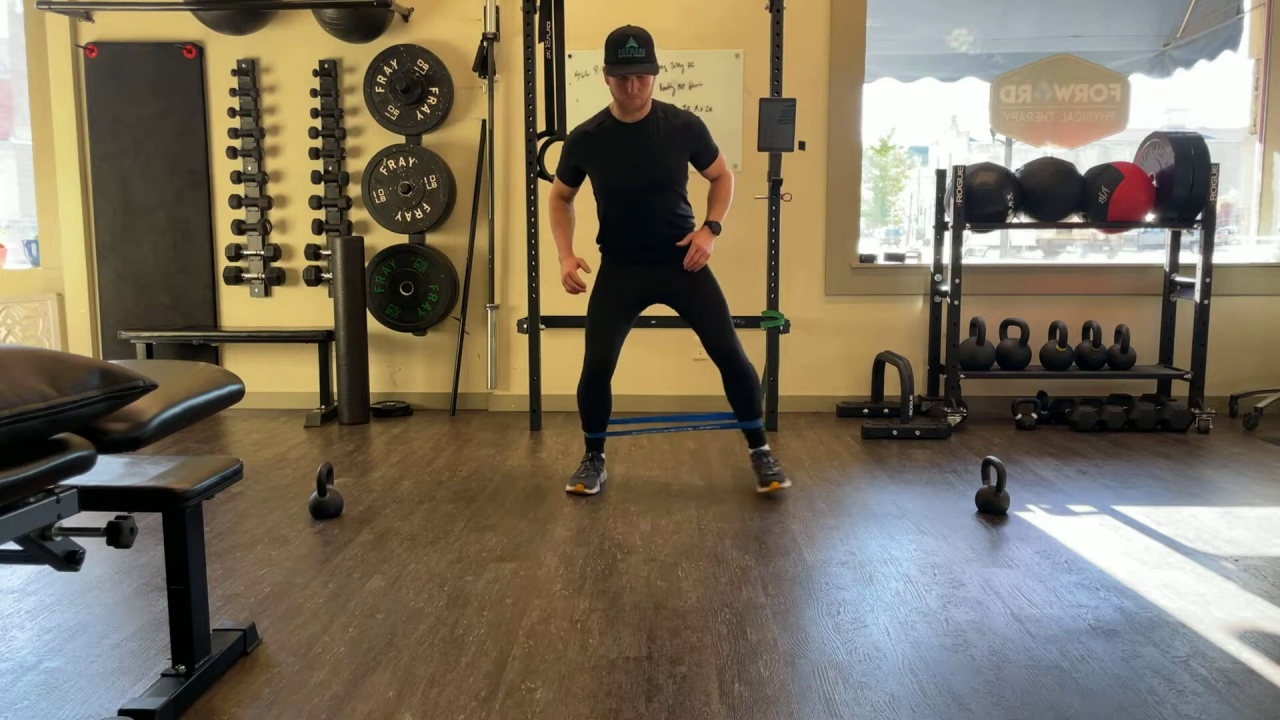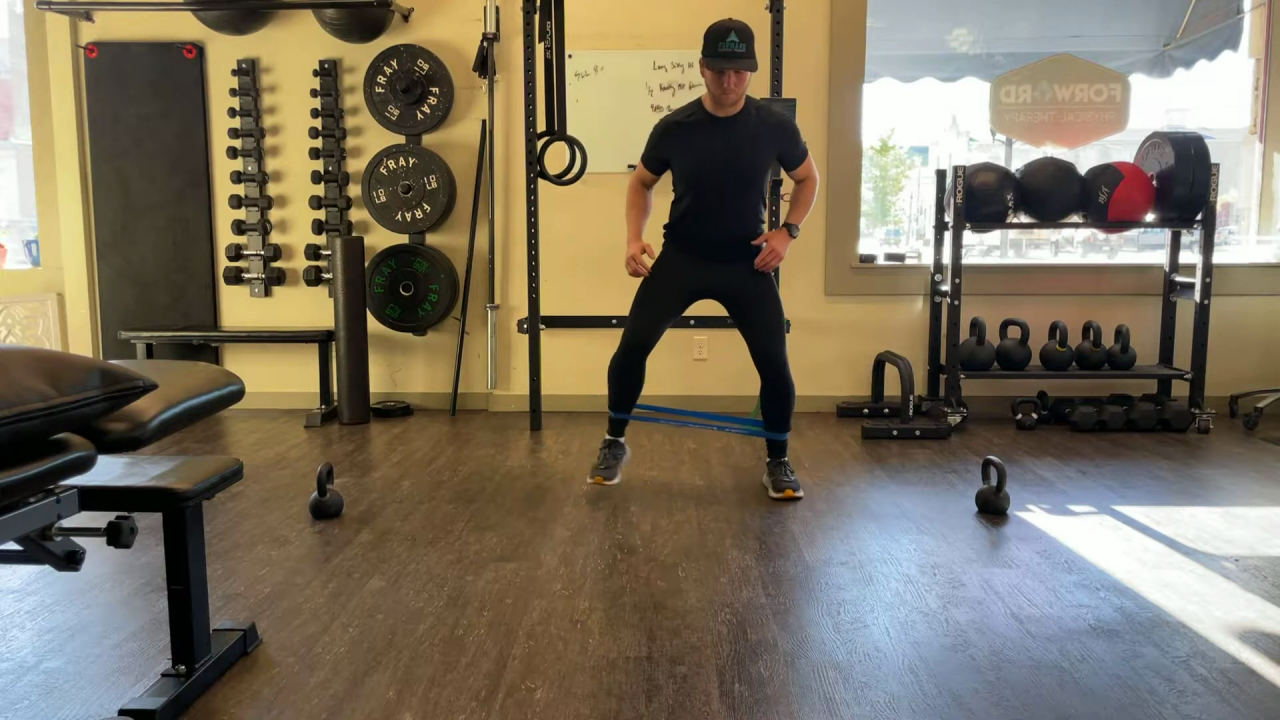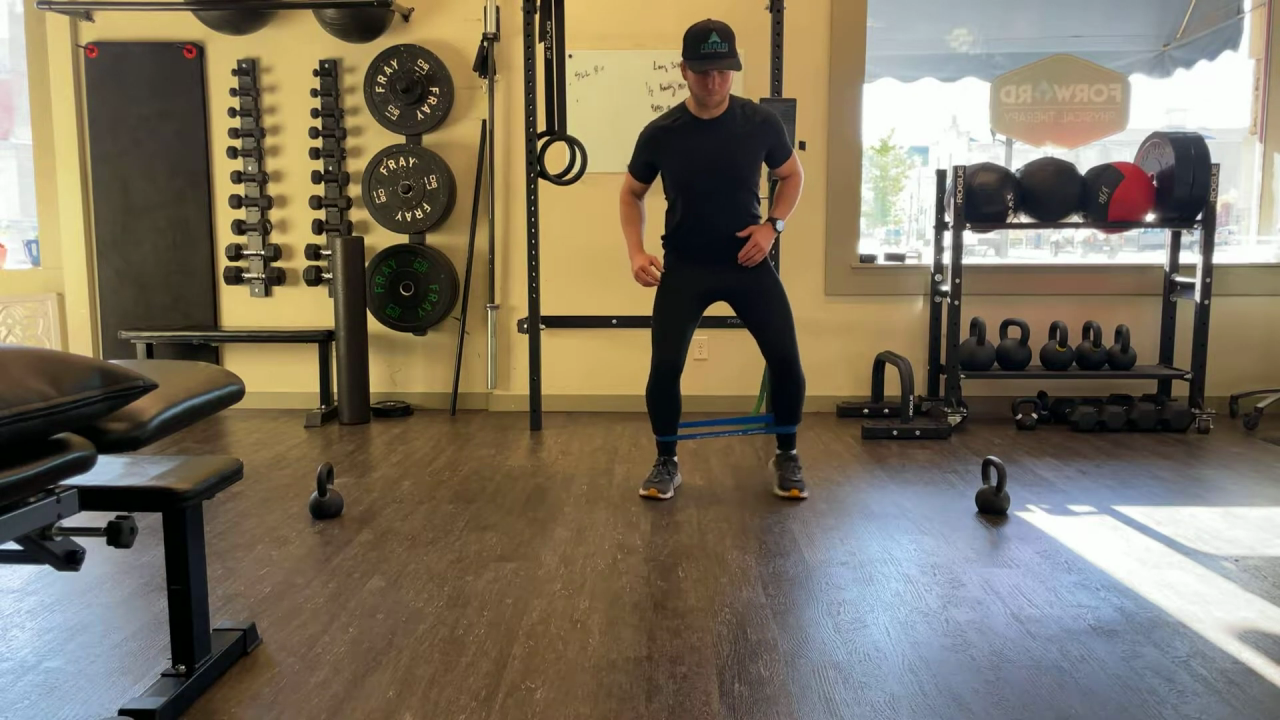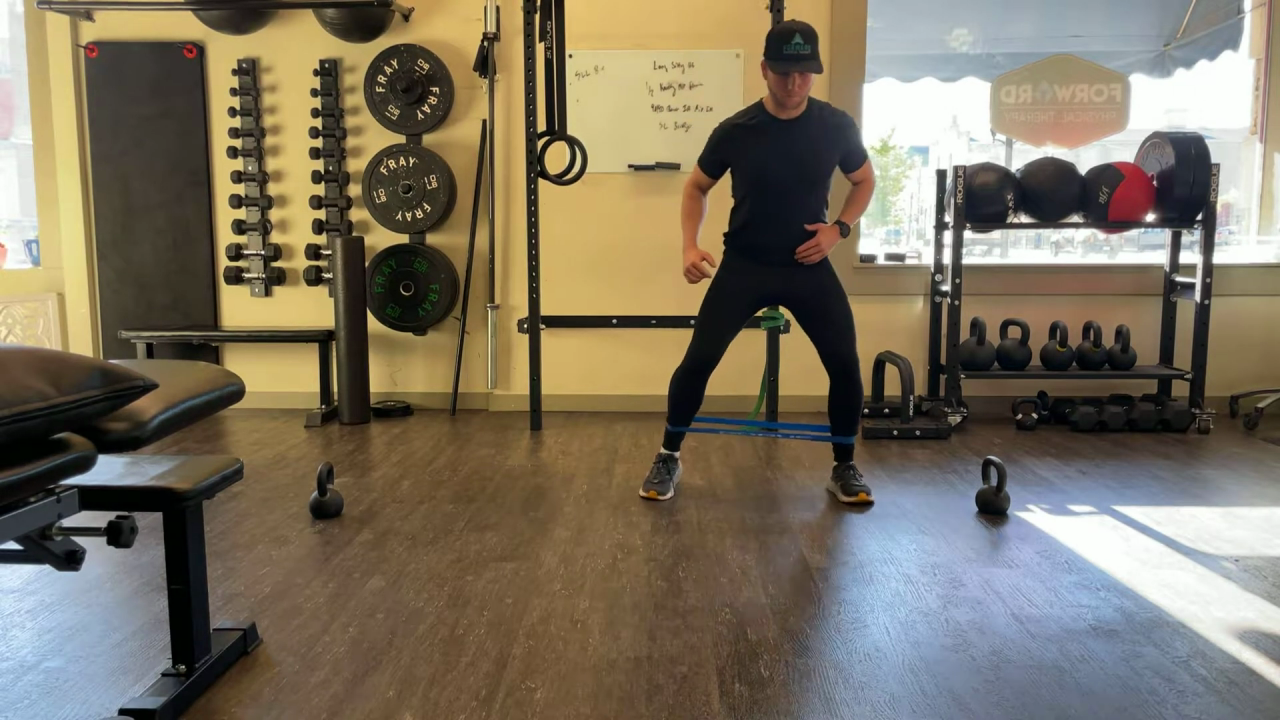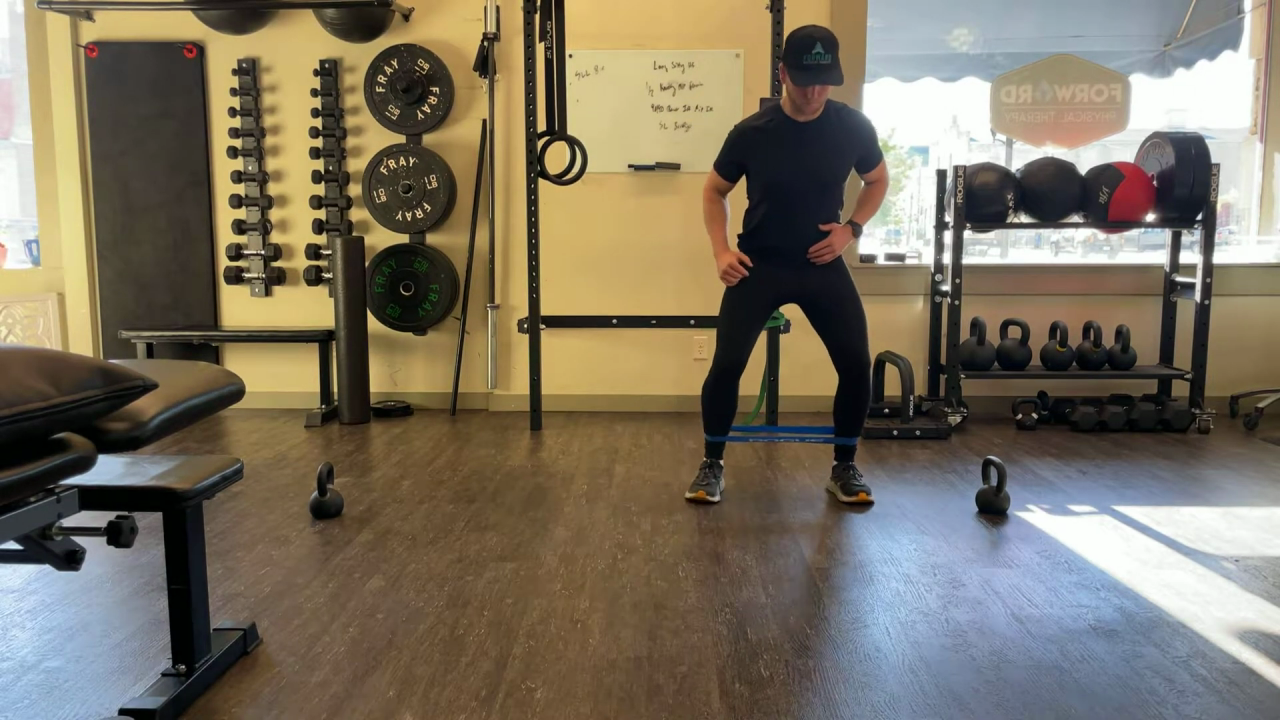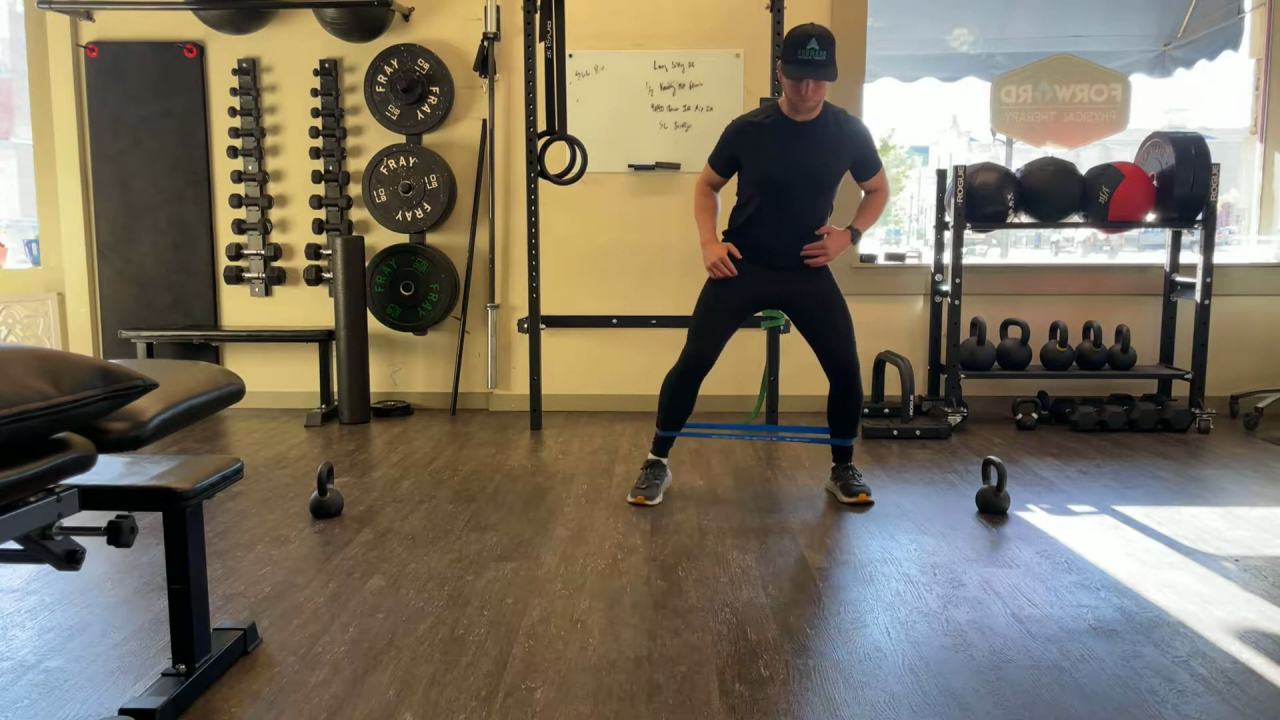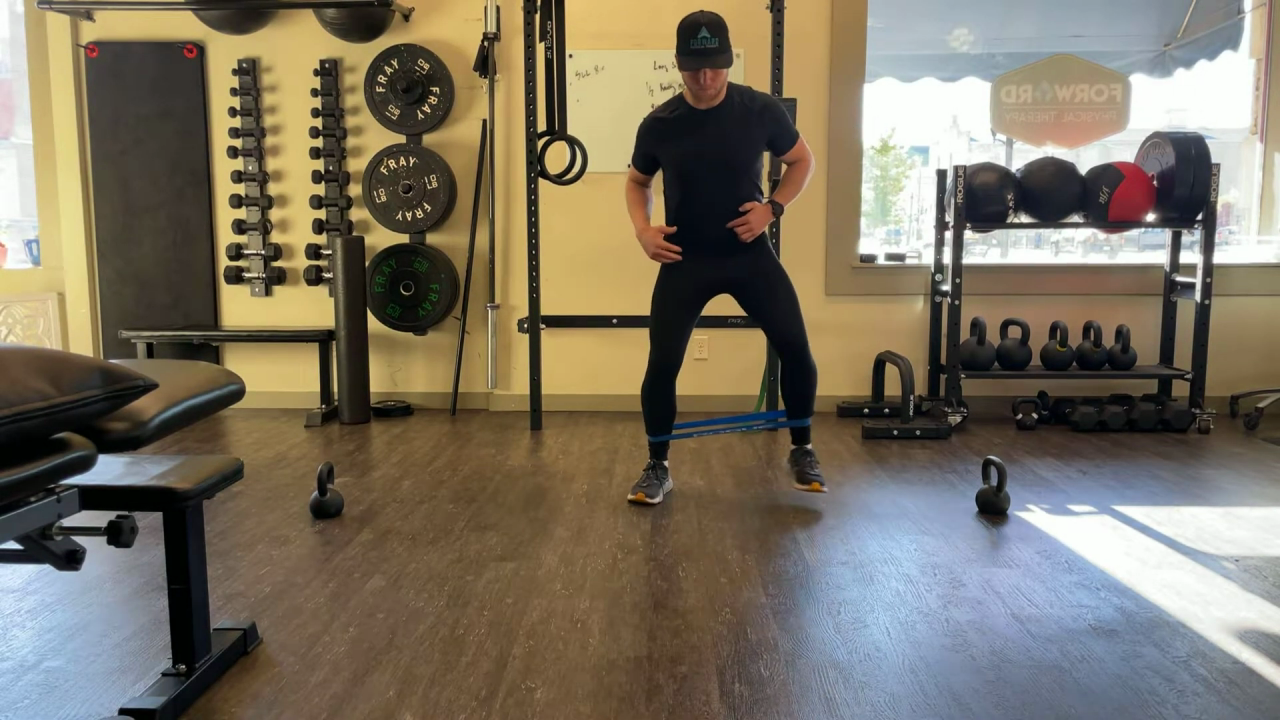
dt=0.7s
person 1, frame 1
left shoulder: (684, 126)
right shoulder: (585, 138)
left elbow: (721, 177)
right elbow: (559, 196)
left wrist: (710, 229)
right wrist: (565, 254)
left hip: (682, 261)
right hip: (620, 268)
left knee: (729, 355)
right knee: (597, 365)
left ankle: (759, 450)
right ankle: (593, 457)
person 1, frame 2
left shoulder: (774, 125)
right shoulder: (674, 127)
left elbow: (807, 179)
right elbow: (640, 183)
left wrist: (787, 231)
right wrist: (633, 236)
left hip: (746, 261)
right hip: (680, 258)
left knee: (774, 366)
right knee: (633, 346)
left ankle: (777, 462)
right ankle: (614, 441)
person 1, frame 3
left shoulder: (761, 122)
right shoulder: (660, 133)
left elbow: (792, 175)
right elbow: (631, 193)
left wrist: (772, 225)
right wrist: (636, 251)
left hip: (746, 261)
right hip: (683, 267)
left knee: (785, 359)
right knee: (665, 367)
left ankle: (786, 456)
right ankle: (667, 462)
person 1, frame 4
left shoulder: (837, 125)
right shoulder: (736, 131)
left elbow: (865, 182)
right elbow: (696, 187)
left wrist: (839, 228)
right wrist: (690, 246)
left hip: (809, 266)
right hip: (744, 265)
left knee: (845, 365)
right knee: (698, 361)
left ankle: (844, 467)
right ankle: (668, 456)
person 1, frame 5
left shoulder: (853, 127)
right shoulder: (751, 133)
left elbow: (878, 180)
right elbow: (714, 191)
left wrist: (851, 228)
right wrist: (721, 249)
left hip: (823, 264)
right hip: (758, 265)
left knee: (857, 364)
right knee: (727, 364)
left ankle: (844, 468)
right ankle: (712, 464)
person 1, frame 6
left shoulder: (849, 133)
right shoulder: (746, 130)
left elbow: (878, 190)
right elbow: (707, 185)
left wrist: (849, 233)
right wrist: (709, 240)
left hip: (808, 271)
right hip: (742, 267)
left knee: (846, 368)
right knee: (693, 363)
left ankle: (843, 469)
right ankle: (657, 463)
person 1, frame 7
left shoulder: (760, 109)
right shoulder: (658, 124)
left elbow: (803, 161)
right elbow: (637, 182)
left wrist: (772, 207)
right wrist: (643, 226)
left hip: (749, 252)
right hip: (685, 259)
left knee: (795, 346)
right knee: (662, 364)
left ankle: (801, 450)
right ankle: (657, 466)
